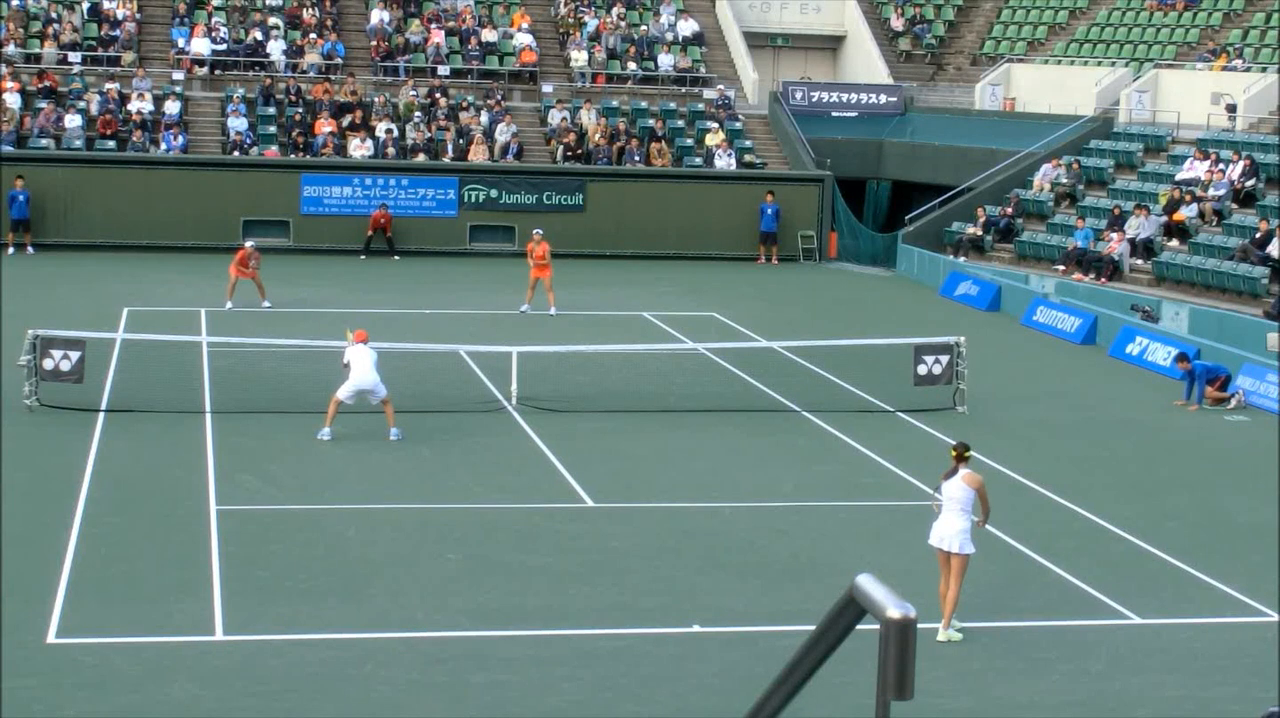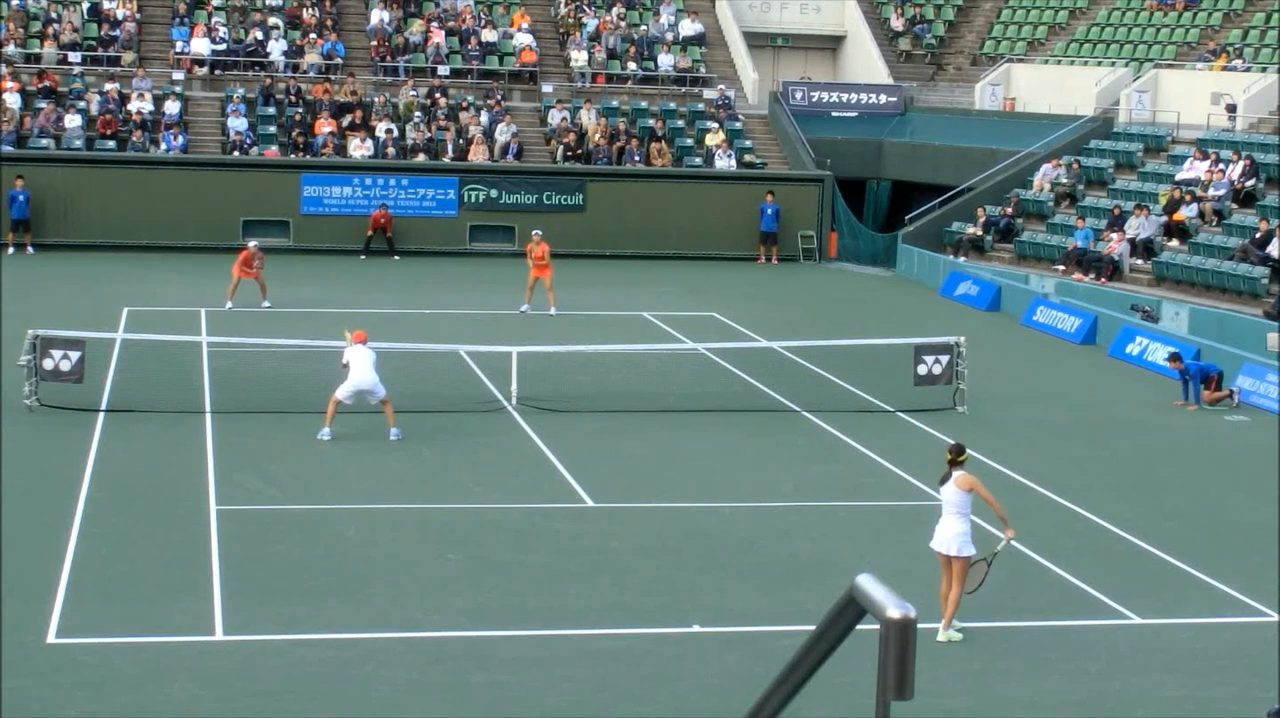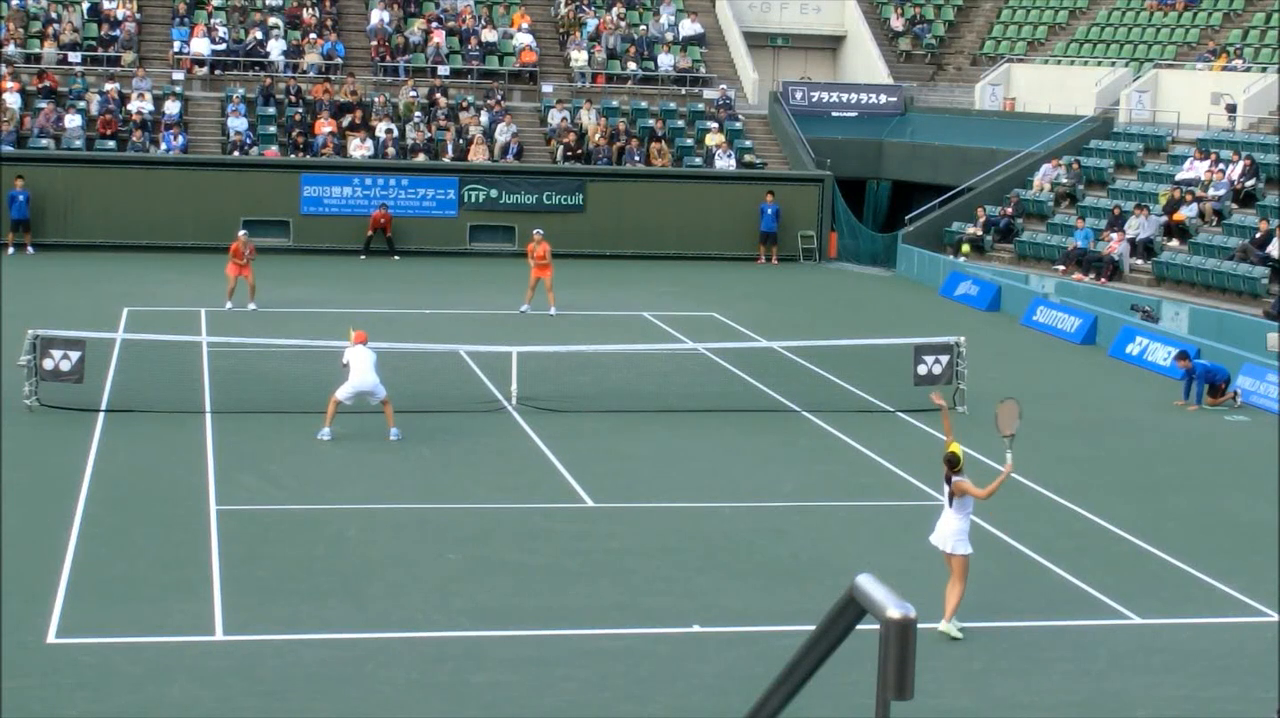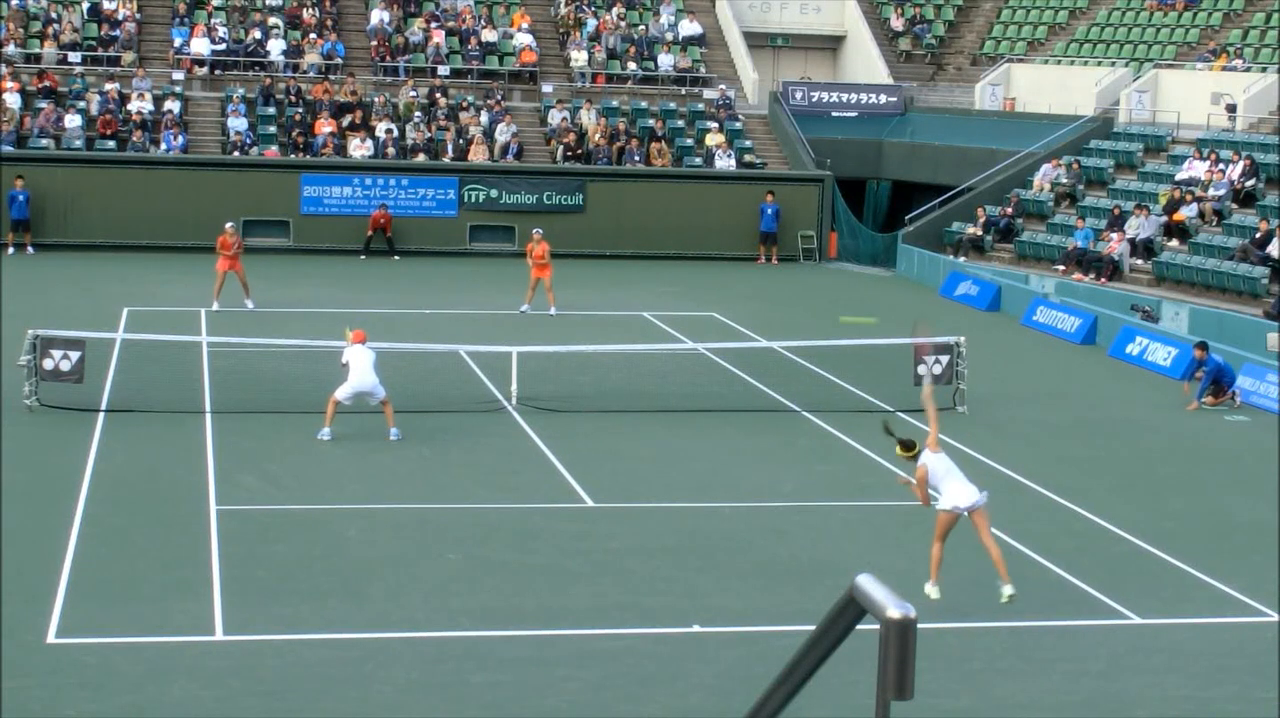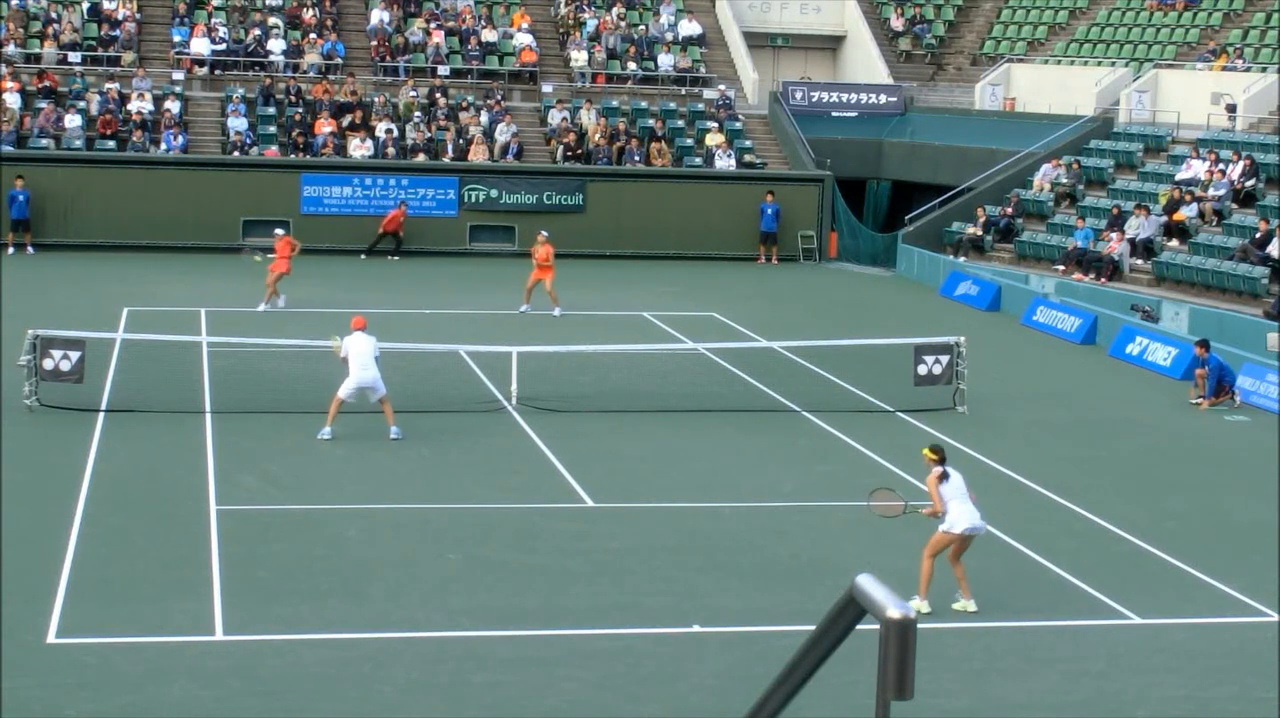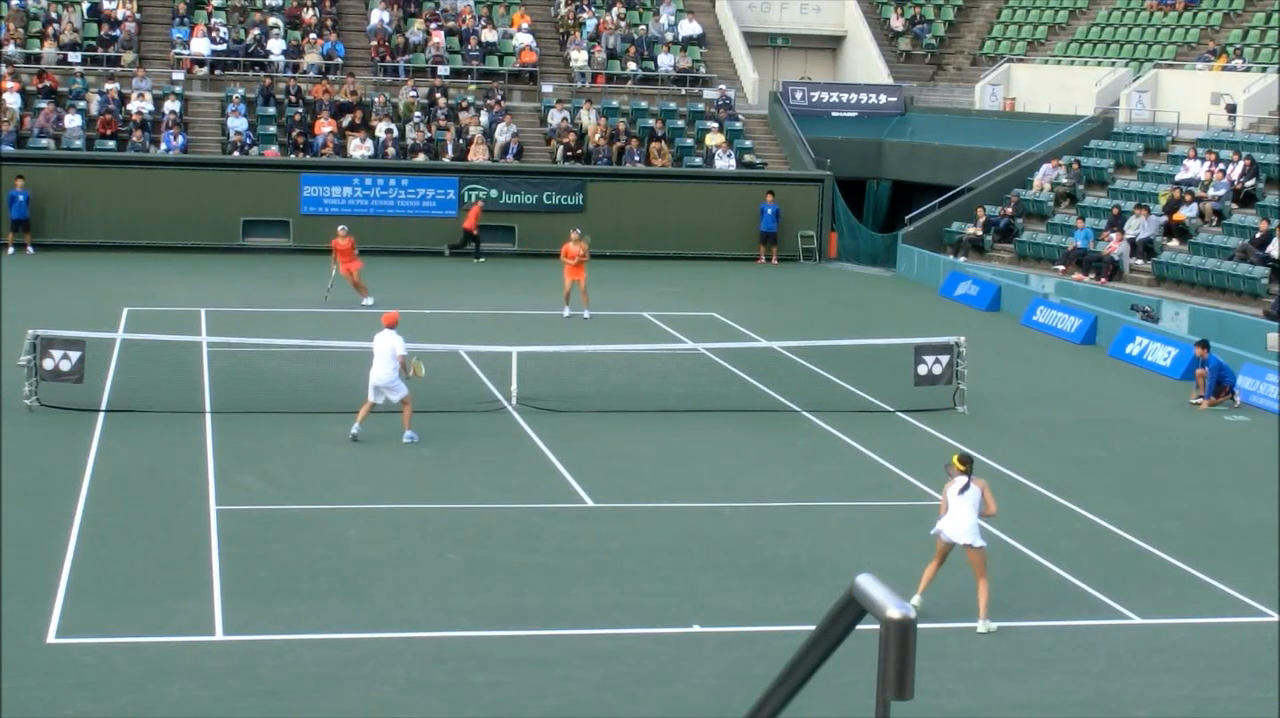
dt=0.7s
person 1, frame 1
left shoulder: (946, 476)
right shoulder: (975, 479)
right elbow: (985, 506)
right wrist: (984, 519)
left hip: (941, 529)
right hip: (958, 533)
left knee: (944, 579)
right knee: (955, 583)
left ankle: (947, 619)
right ankle: (945, 630)
person 1, frame 2
left shoulder: (945, 480)
right shoulder: (968, 480)
right elbow: (993, 504)
right wrist: (1007, 527)
left hip: (942, 532)
right hip: (959, 536)
left knee: (947, 580)
right knee: (957, 585)
left ankle: (947, 620)
right ankle: (945, 630)
person 1, frame 3
left shoulder: (950, 472)
right shoulder: (961, 484)
left elbow: (948, 437)
right elbow: (983, 494)
left wrist: (944, 410)
right wrist: (1004, 476)
left hip: (944, 529)
right hip: (955, 535)
left knee: (955, 578)
right knee: (959, 582)
left ankle: (949, 619)
right ankle: (947, 621)
person 1, frame 4
left shoulder: (921, 472)
right shoulder: (931, 449)
left elbow: (926, 503)
right elbow: (932, 418)
left wrist: (910, 484)
right wrist: (927, 393)
left hip: (952, 501)
right hip: (972, 495)
left knee: (938, 542)
right knee: (988, 541)
left ankle: (933, 586)
right ankle: (1006, 584)
person 1, frame 5
left shoulder: (932, 478)
right shoulder: (955, 473)
left elbow: (939, 509)
left wrist: (928, 512)
left hip: (957, 521)
right hip: (974, 520)
left knee: (928, 555)
right knee: (954, 559)
left ankle: (922, 601)
right ankle: (968, 600)
person 1, frame 6
left shoulder: (948, 485)
right shoulder: (981, 483)
right elbow: (992, 511)
left hip: (948, 526)
right hip: (969, 530)
left knee: (936, 562)
right knee: (982, 578)
left ankle: (917, 598)
right ankle: (983, 621)
